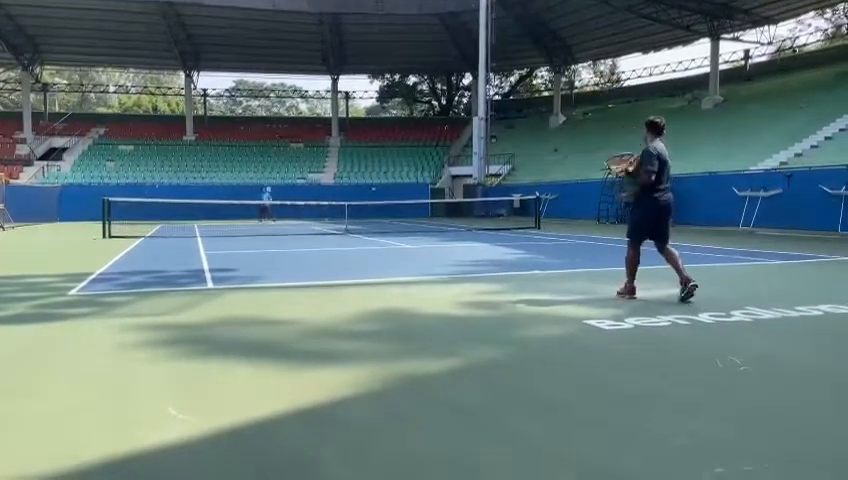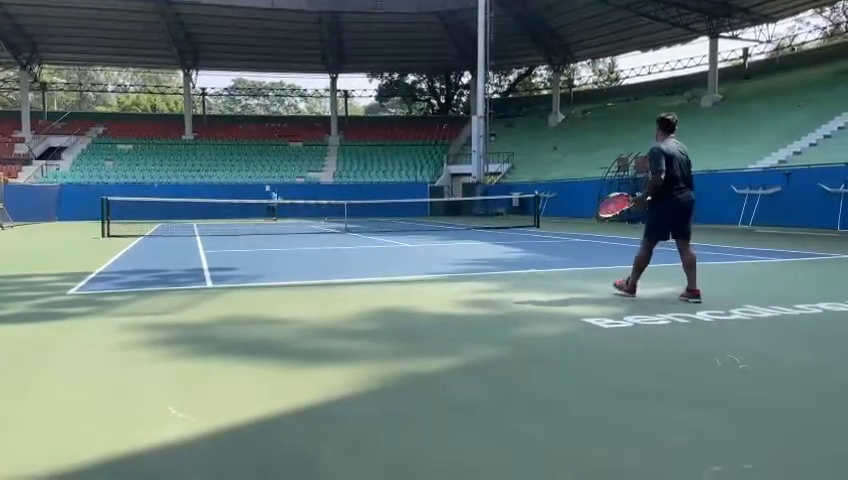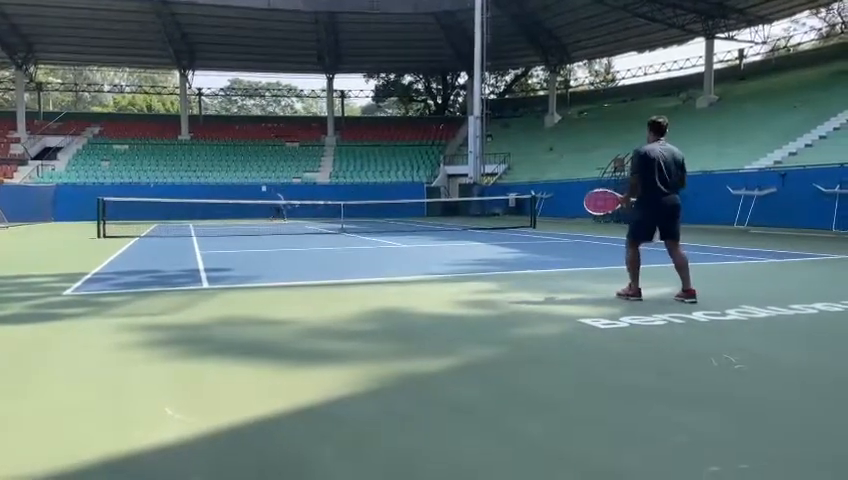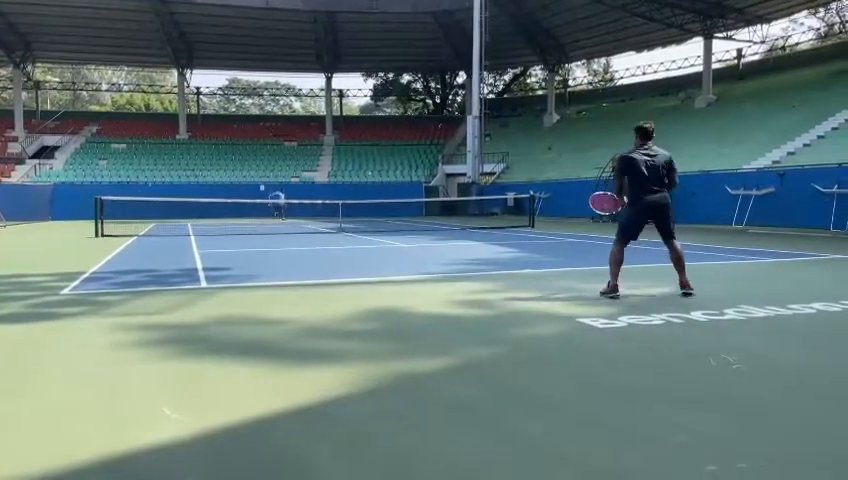
dt=0.4s
person 1, frame 1
left shoulder: (650, 149)
right shoulder: (660, 149)
left elbow: (648, 177)
right elbow: (639, 173)
left wrist: (631, 194)
left hip: (648, 203)
right hip: (664, 202)
left knee: (633, 245)
right knee: (664, 246)
left ankle: (629, 286)
right ankle: (686, 280)
person 1, frame 2
left shoulder: (658, 149)
right shoulder: (683, 149)
left elbow: (657, 178)
left wrist: (643, 197)
left hip: (664, 203)
right hip: (685, 200)
left knee: (648, 244)
right knee: (685, 245)
left ankle: (630, 284)
right ankle: (692, 290)
person 1, frame 3
left shoulder: (642, 152)
right shoulder: (677, 153)
left elbow: (634, 182)
right elbow: (682, 183)
left wrist: (628, 197)
left hip: (648, 205)
right hip: (671, 204)
left knee: (632, 244)
right knee: (674, 247)
left ankle: (634, 289)
right ankle: (688, 290)
person 1, frame 4
left shoulder: (627, 157)
right shoulder: (665, 156)
left elbow: (618, 184)
right elbow: (674, 182)
left wrist: (622, 198)
left hip: (638, 204)
right hip: (661, 202)
left knee: (619, 243)
right knee: (672, 243)
left ankle: (613, 284)
right ankle: (684, 282)
